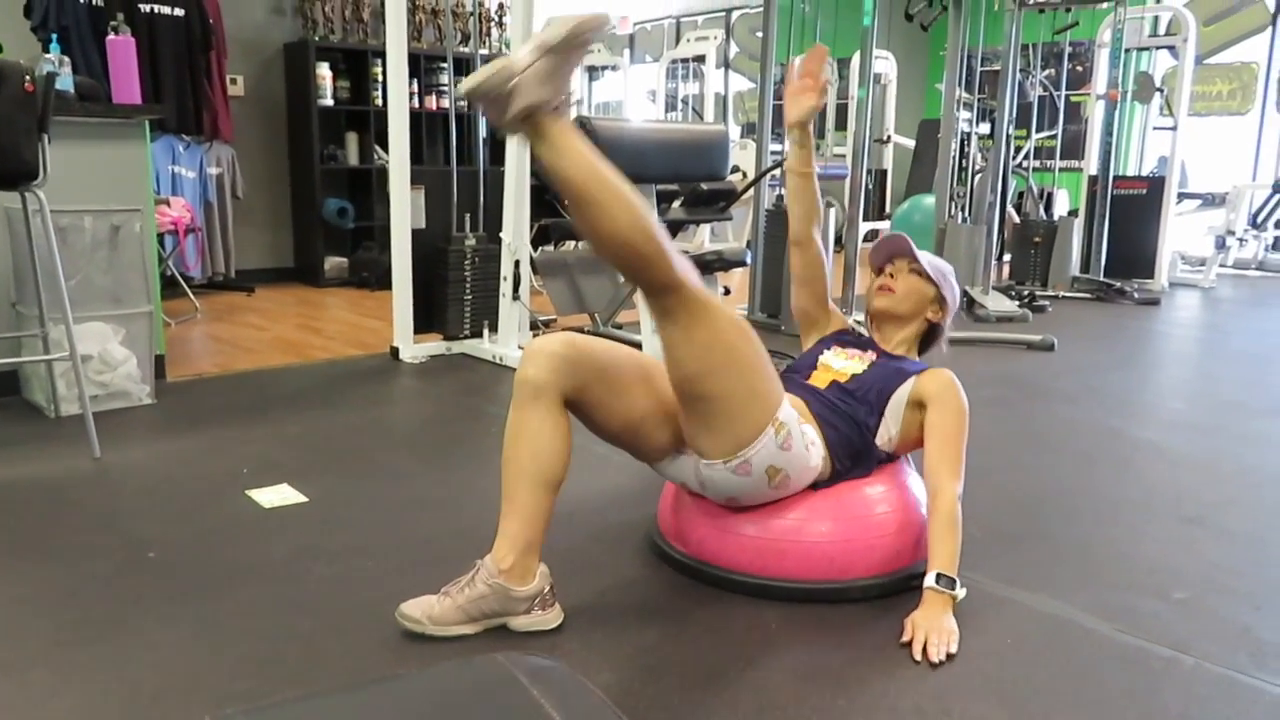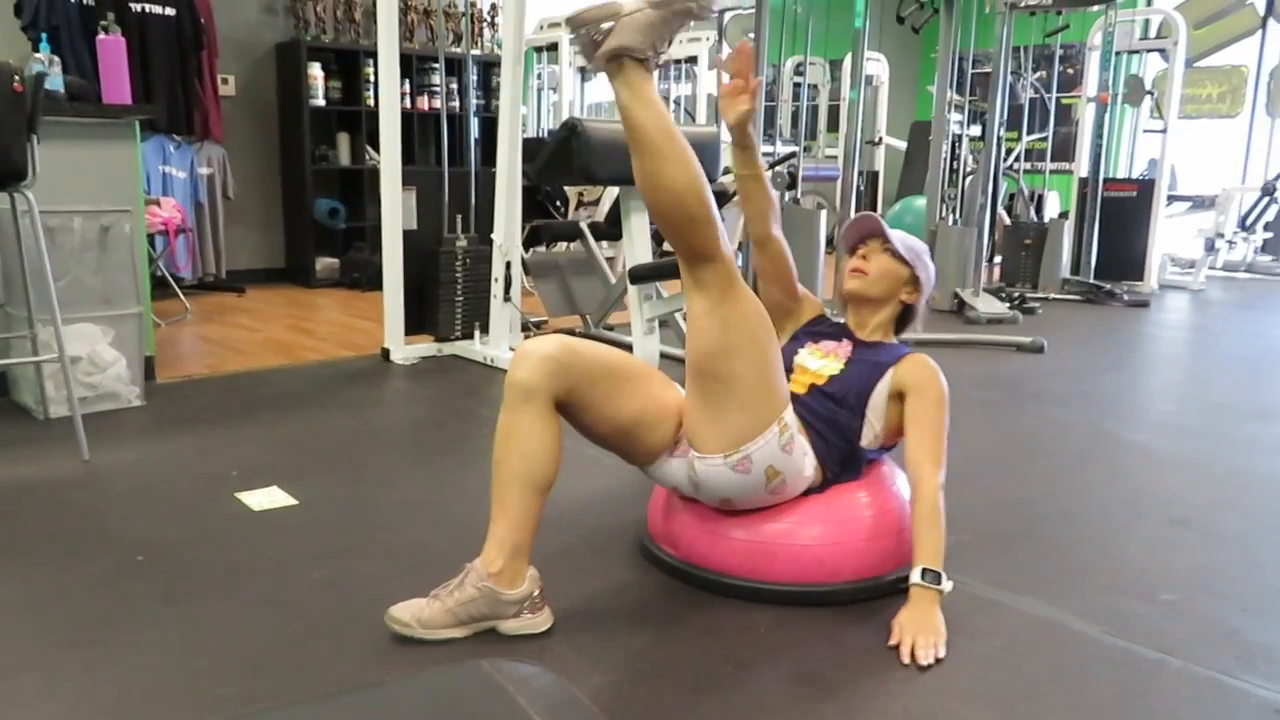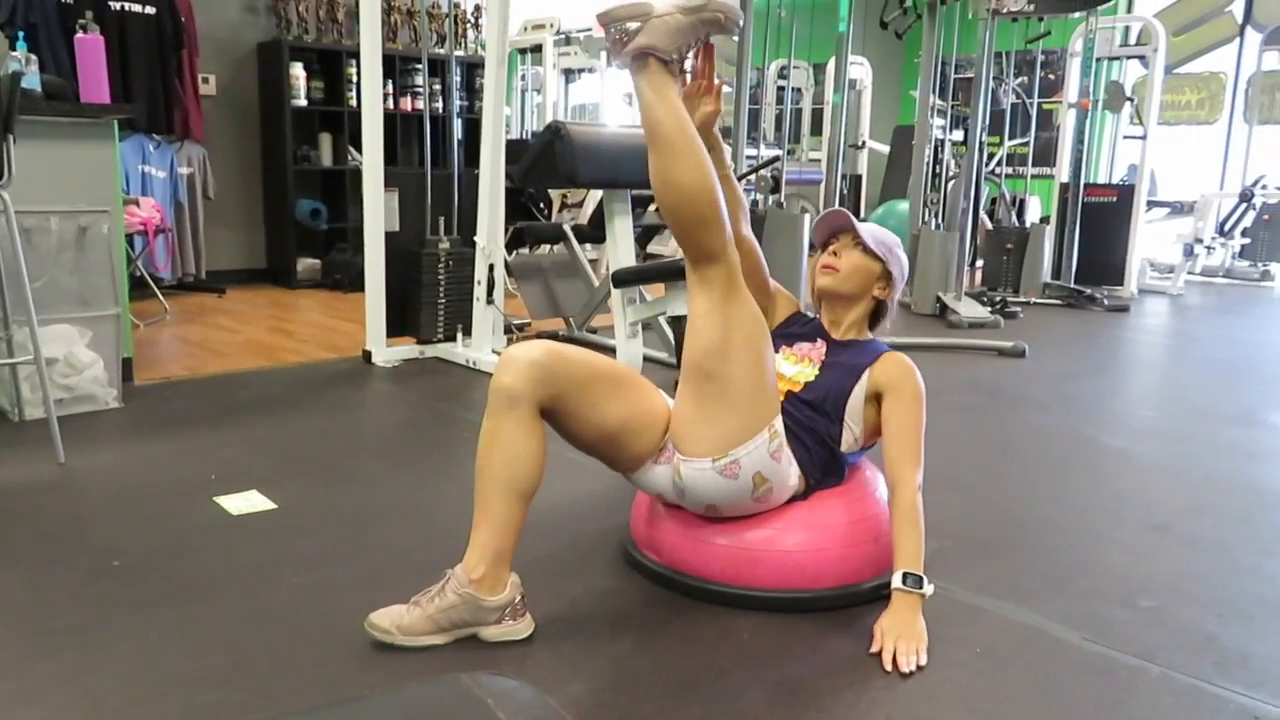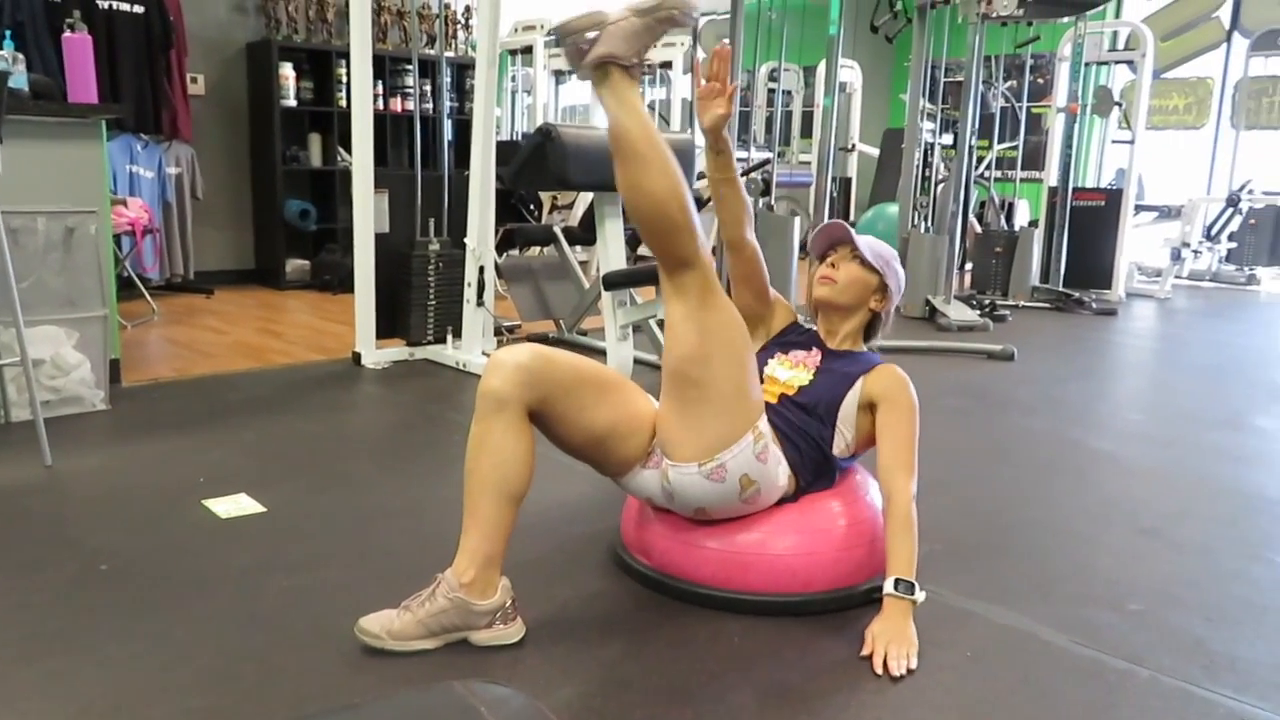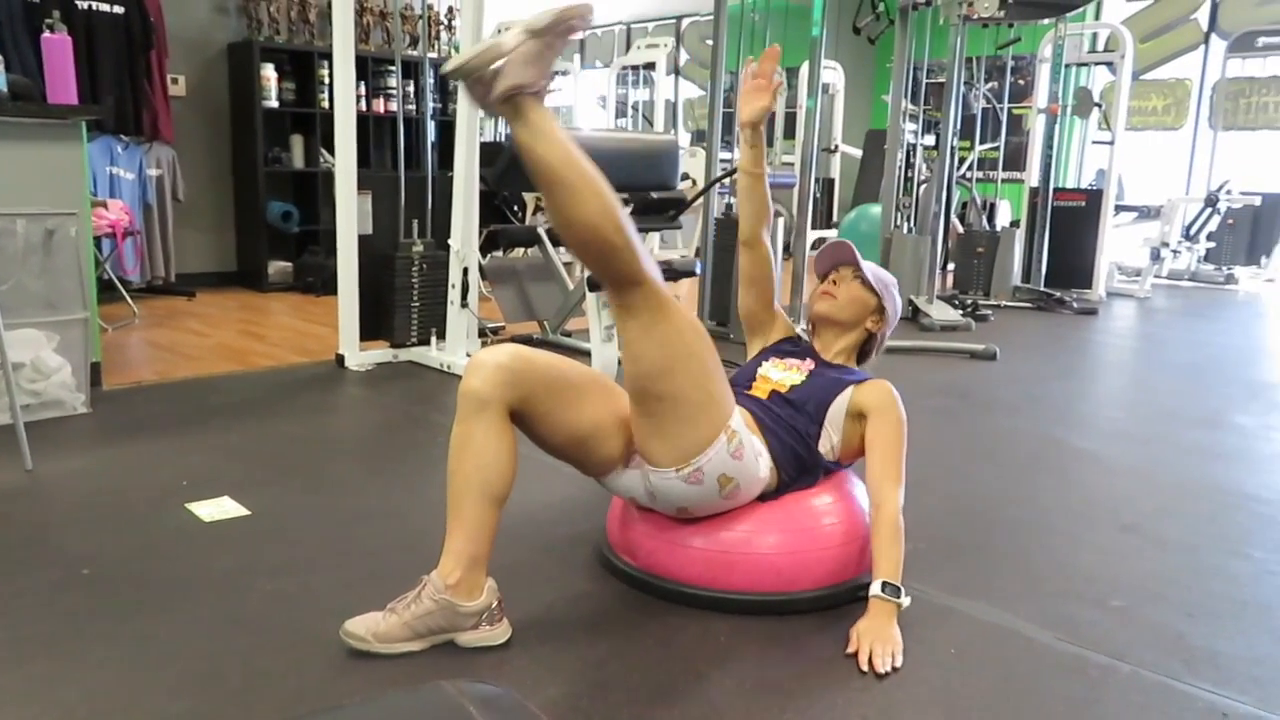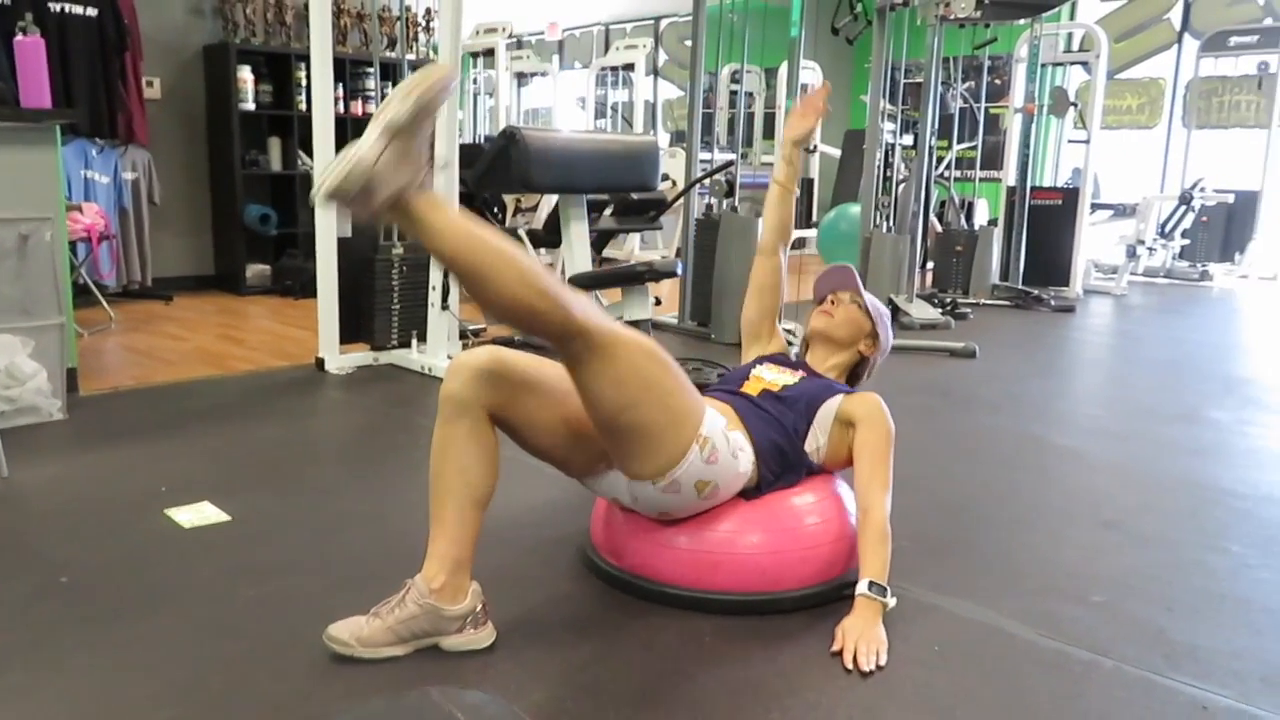
dt=0.2s
person 1, frame 1
left shoulder: (934, 388)
right shoulder: (834, 336)
left elbow: (946, 491)
right elbow: (805, 238)
left wrist: (939, 598)
right wrist: (800, 134)
left hip: (770, 452)
right hip: (711, 444)
left knee: (666, 277)
right knee: (549, 357)
left ankle: (542, 113)
right ankle: (515, 579)
person 1, frame 2
left shoulder: (914, 374)
right shoulder: (809, 322)
left elbow: (927, 481)
right elbow: (765, 234)
left wrist: (925, 596)
right wrist: (741, 134)
left hip: (759, 460)
right hip: (701, 448)
left knee: (704, 254)
right knee: (540, 361)
left ankle: (631, 63)
right ankle: (504, 582)
person 1, frame 3
left shoulder: (889, 372)
right shoulder: (787, 318)
left elbow: (904, 483)
right elbow: (741, 233)
left wrist: (907, 602)
right wrist: (707, 133)
left hip: (746, 467)
right hip: (685, 452)
left knee: (711, 254)
right knee: (524, 368)
left ankle: (654, 64)
right ankle: (486, 589)
person 1, frame 4
left shoulder: (883, 383)
right shoulder: (781, 332)
left elbow: (900, 491)
right elbow: (741, 240)
left wrist: (897, 606)
right wrist: (716, 137)
left hip: (734, 468)
right hip: (673, 456)
left knee: (684, 260)
right knee: (513, 372)
left ankle: (616, 73)
right ankle: (475, 594)
person 1, frame 5
left shoulder: (872, 399)
right shoulder: (777, 343)
left elbow: (888, 500)
right elbow: (752, 238)
left wrist: (884, 608)
right wrist: (753, 132)
left hip: (718, 460)
right hip: (656, 456)
left knee: (630, 272)
right knee: (494, 372)
left ankle: (523, 101)
right ankle: (462, 595)
person 1, frame 6
left shoulder: (859, 410)
right shoulder: (767, 351)
left elbow: (875, 509)
right elbow: (769, 250)
left wrist: (870, 604)
right wrist: (791, 152)
left hip: (707, 453)
right hip: (636, 454)
left knee: (566, 317)
right knee: (473, 376)
left ankle: (403, 195)
right ankle: (445, 600)
